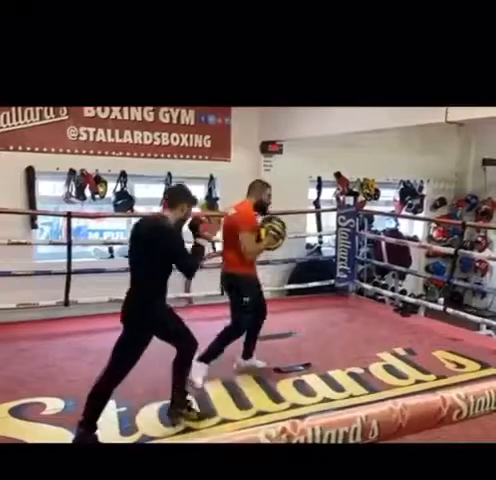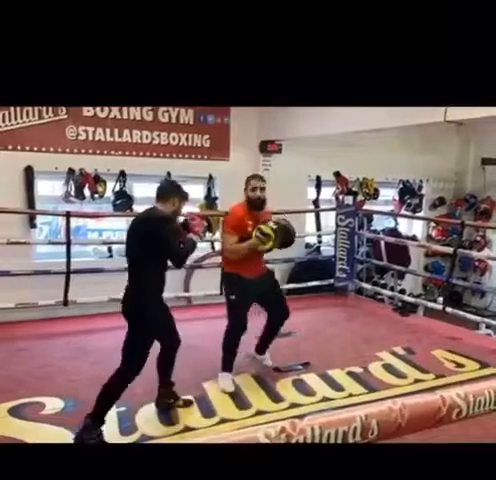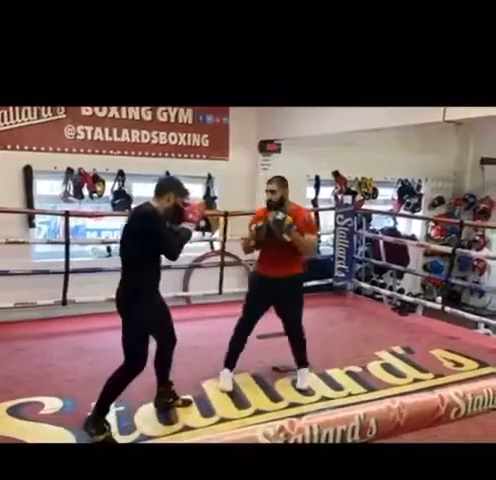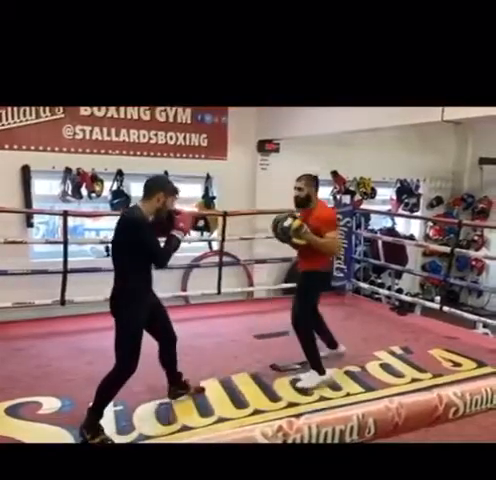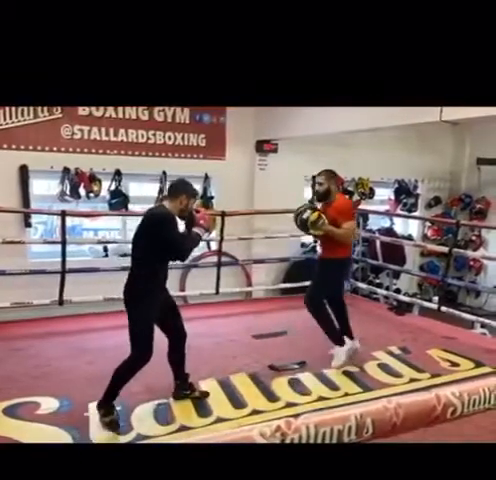
dt=0.4s
person 1, frame 1
left shoulder: (146, 224)
right shoulder: (166, 230)
right elbow: (189, 269)
left wrist: (191, 231)
right wrist: (202, 239)
left hip: (153, 305)
right hip: (141, 310)
left knee: (188, 344)
right knee: (115, 372)
left ankle: (178, 403)
right ankle: (85, 432)
person 1, frame 2
left shoulder: (147, 219)
right shoulder: (159, 220)
right elbow: (178, 259)
left wrist: (181, 233)
right wrist: (194, 235)
left hip: (149, 298)
right hip: (142, 303)
left knee: (171, 343)
right knee: (130, 366)
left ankle: (166, 395)
right ankle: (90, 428)
person 1, frame 3
left shoulder: (150, 215)
right shoulder: (147, 215)
left elbow: (165, 243)
right elbow: (172, 251)
left wrist: (181, 222)
right wrist: (189, 223)
left hip: (148, 293)
right hip: (135, 297)
left knee: (167, 340)
right knee: (135, 361)
left ankle: (165, 394)
right ankle: (96, 419)
person 1, frame 4
left shoulder: (140, 218)
right shoulder: (134, 220)
left elbow: (152, 248)
right elbow: (160, 259)
left wrist: (170, 227)
right wrist: (179, 231)
left hip: (143, 295)
right hip: (128, 300)
left knee: (168, 338)
right knee: (126, 365)
left ankle: (176, 385)
right ankle: (91, 425)
person 1, frame 5
left shoulder: (162, 216)
right shoulder: (161, 217)
left elbow: (175, 247)
right elbow: (182, 252)
left wrist: (192, 226)
right wrist: (199, 229)
left hip: (156, 290)
right hip: (140, 294)
left knee: (178, 336)
right knee: (141, 354)
left ankle: (182, 386)
right ankle: (106, 404)
person 2, frame 1
left shoulder: (238, 211)
right shoulder: (247, 215)
right elbow: (249, 253)
left wrist: (263, 239)
right wrist: (268, 240)
left hip: (243, 274)
right hip: (238, 275)
left knee: (259, 313)
right knee: (240, 325)
left ankle: (246, 358)
right ankle: (200, 363)
person 2, frame 2
left shoulder: (266, 214)
right shoulder: (235, 215)
right elbow: (228, 252)
left wrist: (278, 237)
right wrist: (254, 242)
left hip: (260, 273)
right hip: (237, 277)
left knee: (281, 312)
right knee: (237, 324)
left ankle: (260, 351)
right ankle: (226, 372)
person 2, frame 3
left shoulder: (303, 216)
right shoulder: (261, 215)
left elbow: (310, 251)
right elbow: (246, 248)
left wrist: (292, 234)
right wrist: (254, 239)
left hip: (290, 279)
right hip: (262, 277)
left knee: (294, 326)
right knee: (245, 324)
left ankle: (302, 369)
right ankle: (227, 370)
person 2, frame 4
left shoulder: (324, 214)
right shoulder: (304, 211)
left elbow: (334, 247)
left wrist: (308, 236)
right wrist: (294, 236)
left hip: (316, 273)
right hip: (305, 270)
left knee: (300, 319)
right knee: (307, 313)
left ankle: (318, 371)
right ankle: (334, 346)
person 2, frame 5
left shoulder: (342, 204)
right shoulder: (327, 204)
left elbow: (350, 236)
left wrist: (326, 228)
right wrist: (316, 227)
left hip: (336, 261)
right hip: (329, 258)
left knee: (312, 300)
right knee: (334, 300)
left ankle: (341, 344)
right ankle: (349, 341)
